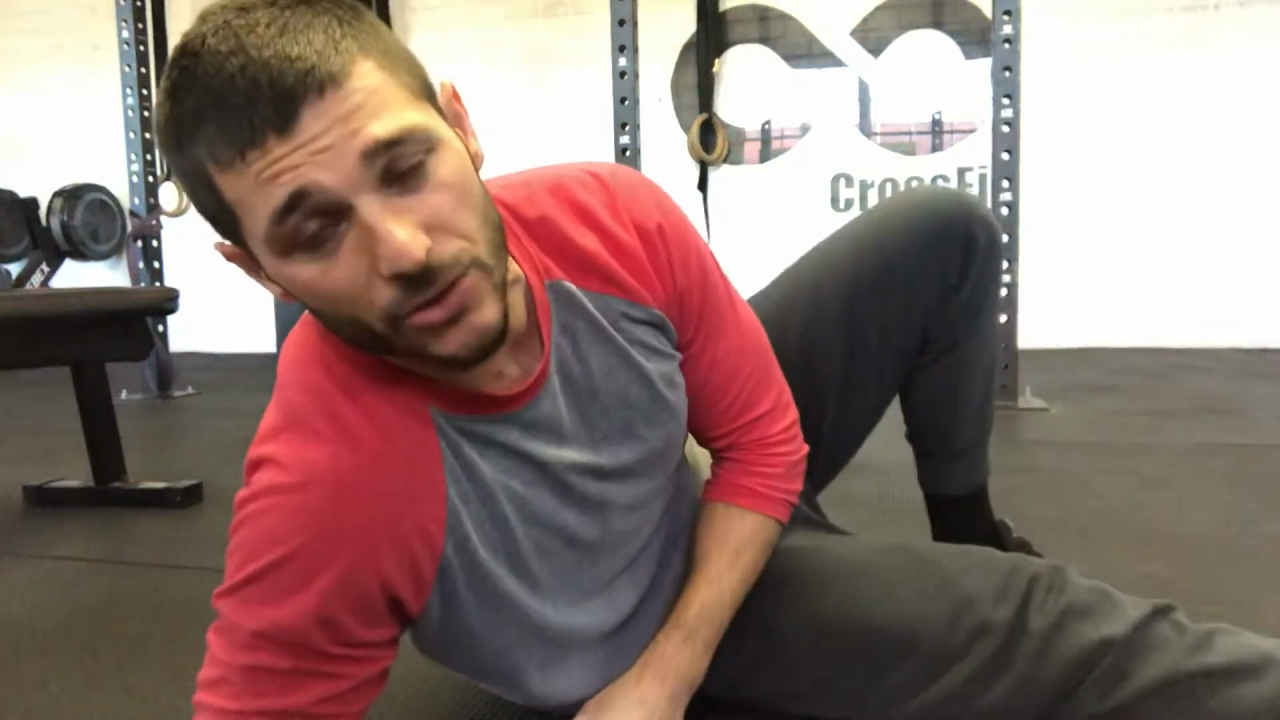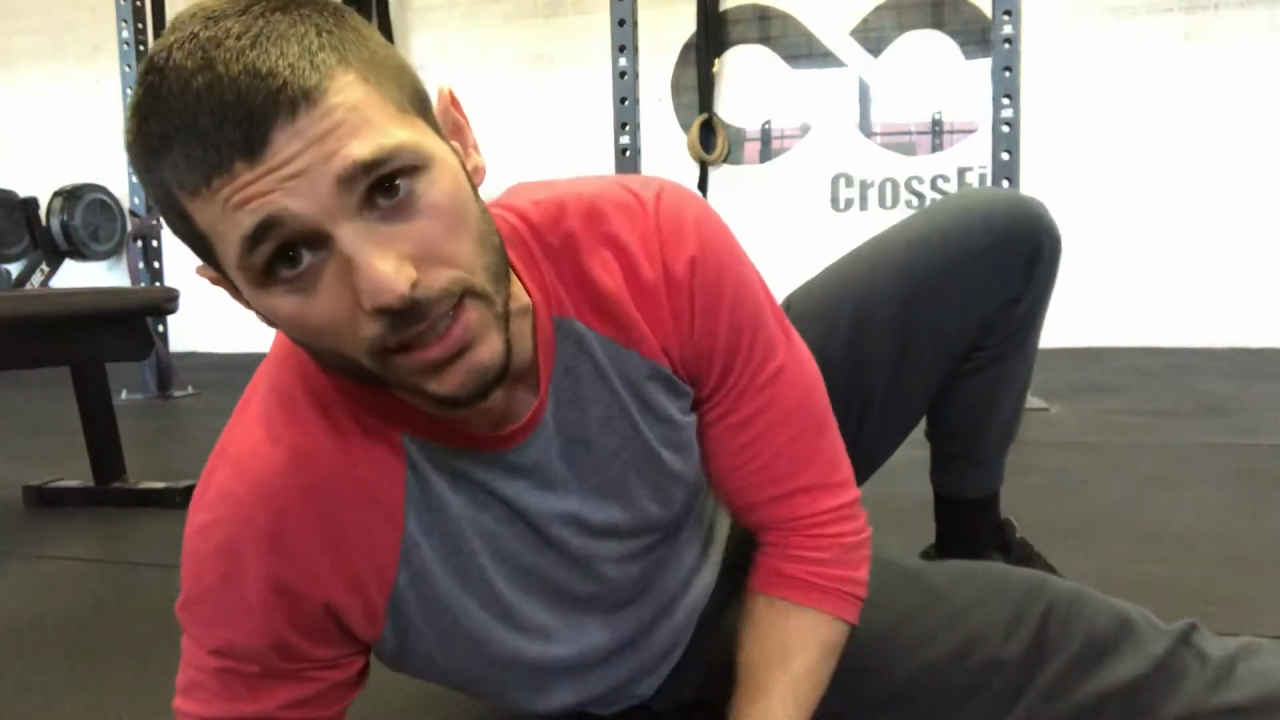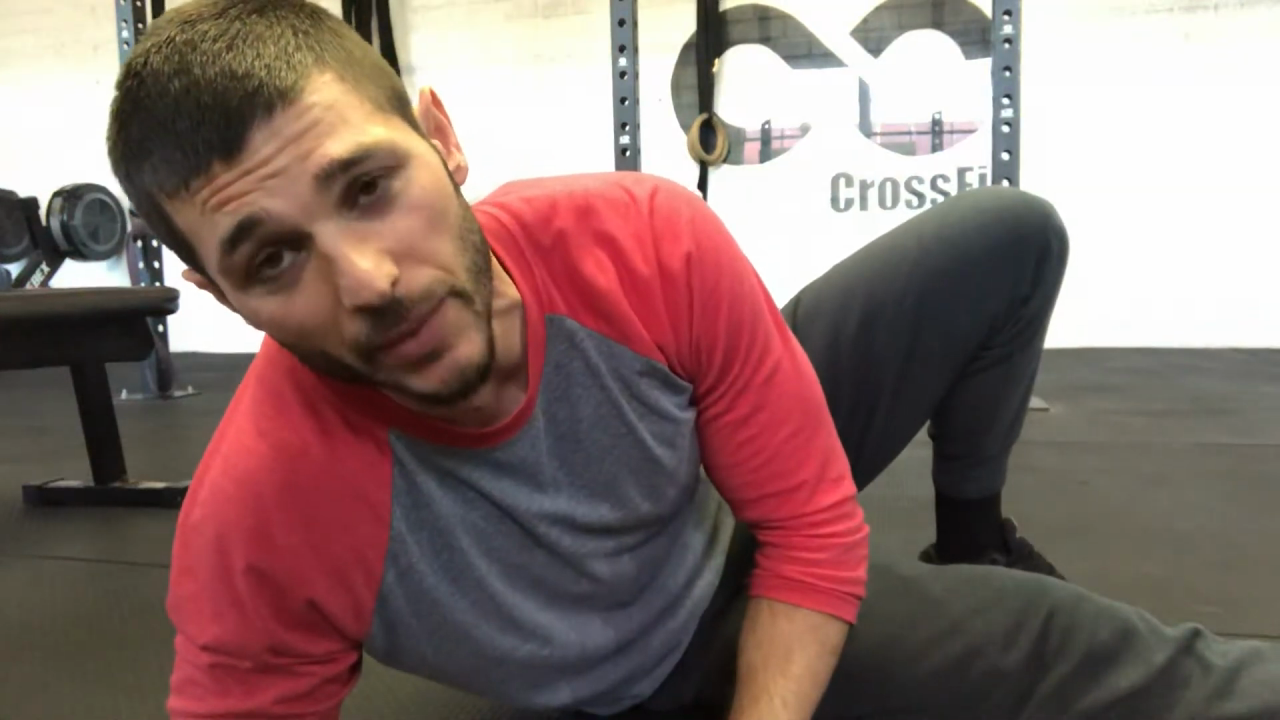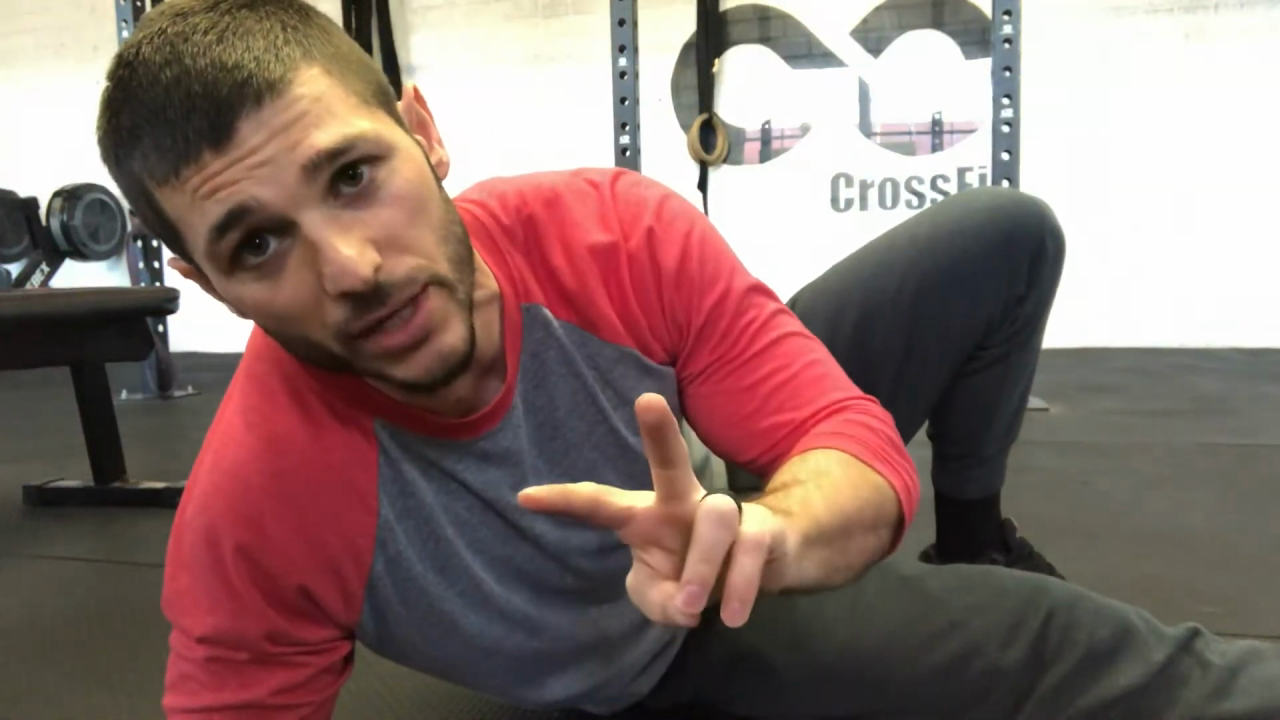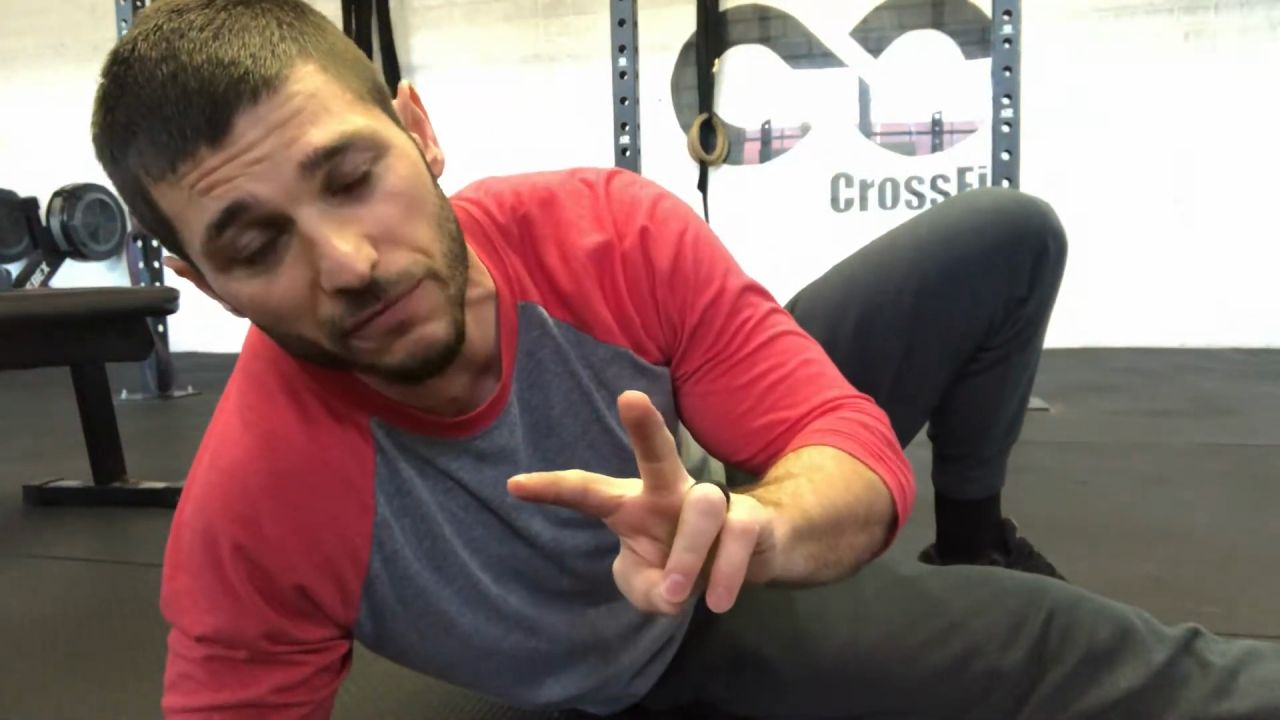
dt=1s
person 1, frame 1
left shoulder: (611, 217)
right shoulder: (313, 498)
left elbow: (761, 443)
left hip: (730, 517)
right hip: (646, 606)
left knee: (942, 233)
left ankle: (965, 529)
person 1, frame 2
left shoulder: (652, 242)
right shoulder: (266, 520)
left elbow: (812, 530)
left hip: (757, 516)
left knee: (1002, 240)
left ankle: (970, 542)
person 1, frame 3
left shoulder: (647, 242)
right shoulder: (256, 527)
left elbow: (812, 528)
left hip: (760, 525)
left knee: (1011, 239)
left ankle: (973, 544)
person 1, frame 4
left shoulder: (618, 232)
right shoulder: (250, 515)
left elbow: (855, 450)
left wrist: (764, 532)
left hip: (720, 489)
left knee: (1004, 239)
left ankle: (973, 539)
person 1, frame 5
left shoulder: (608, 231)
right shoulder: (251, 515)
left elbow: (853, 451)
left wrist: (754, 521)
left hip: (734, 500)
left knee: (1003, 240)
left ankle: (972, 540)
